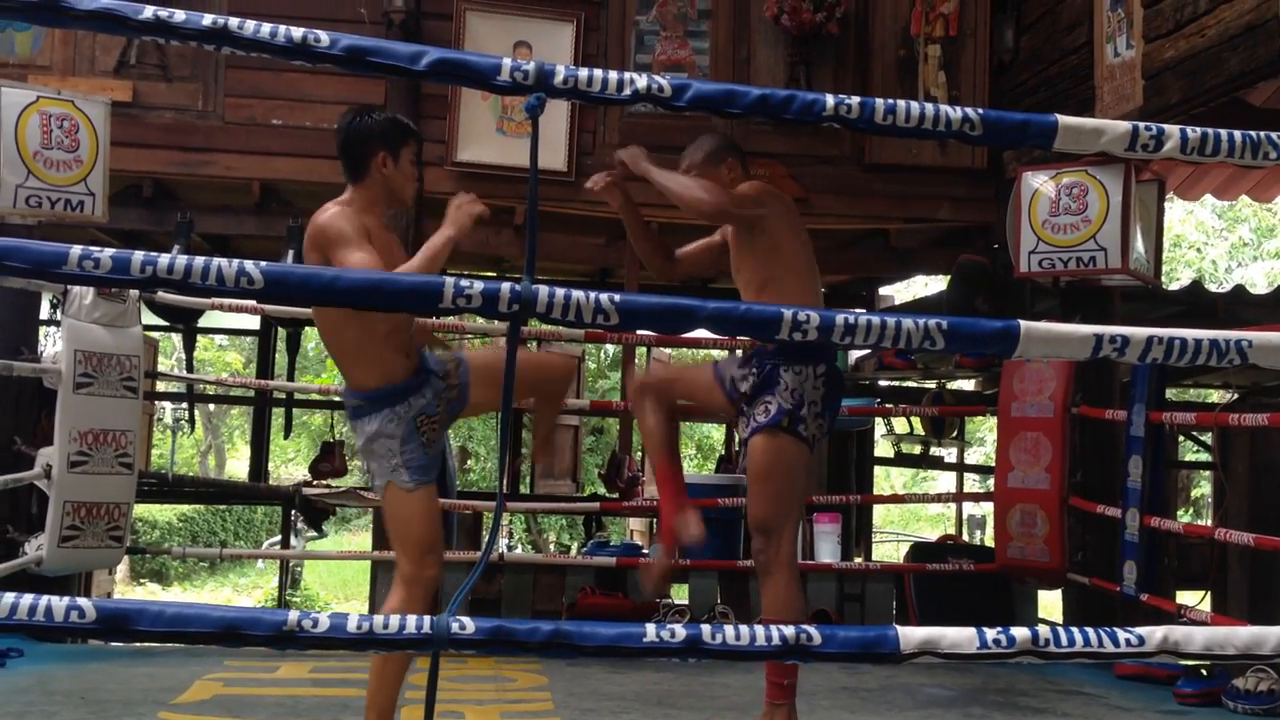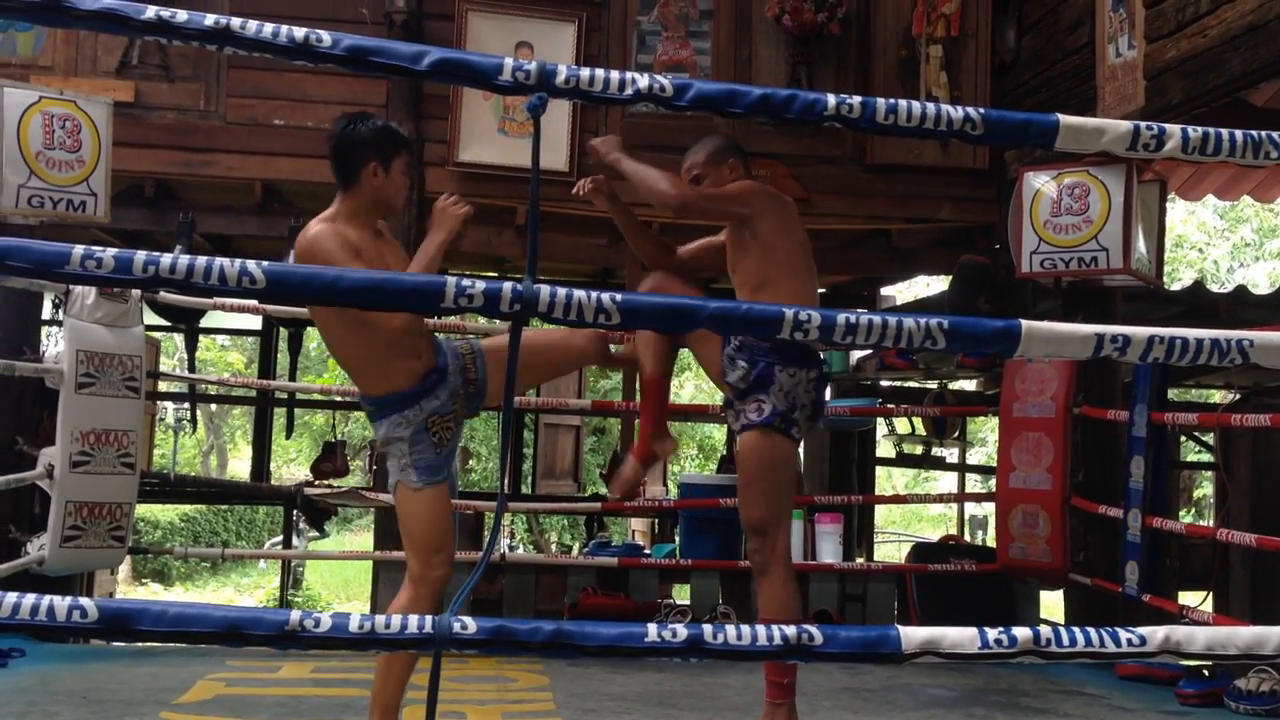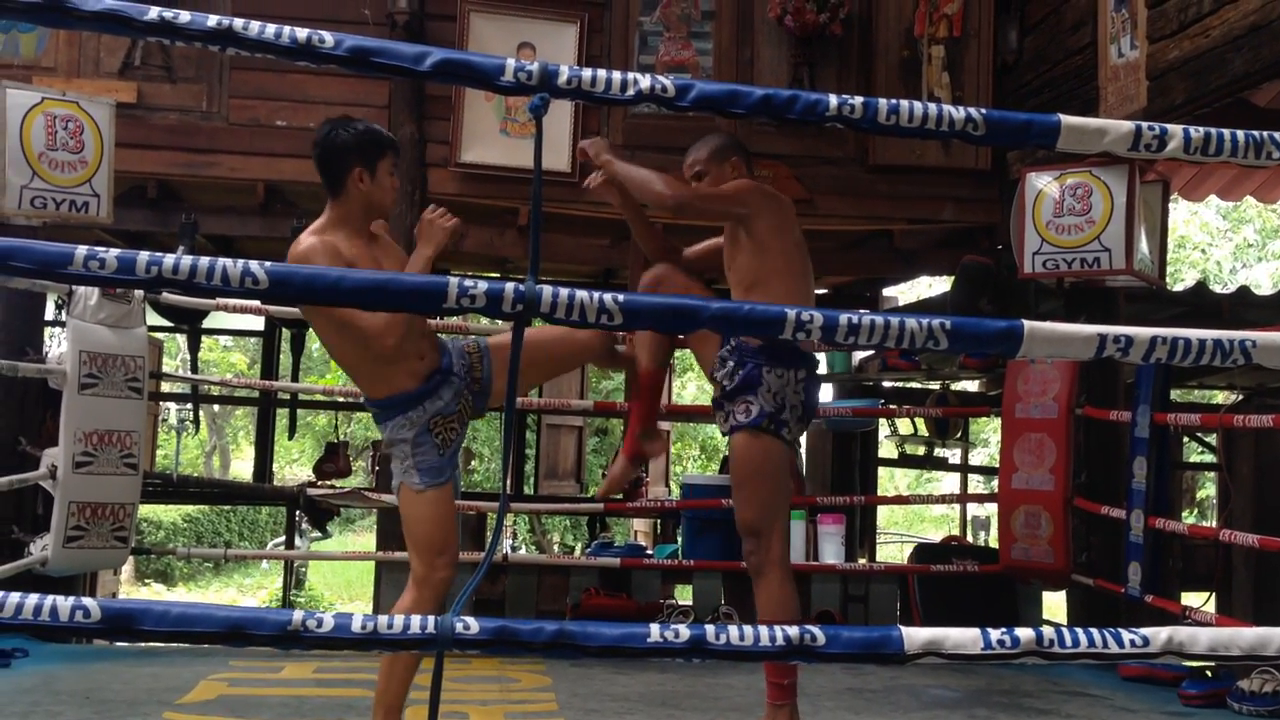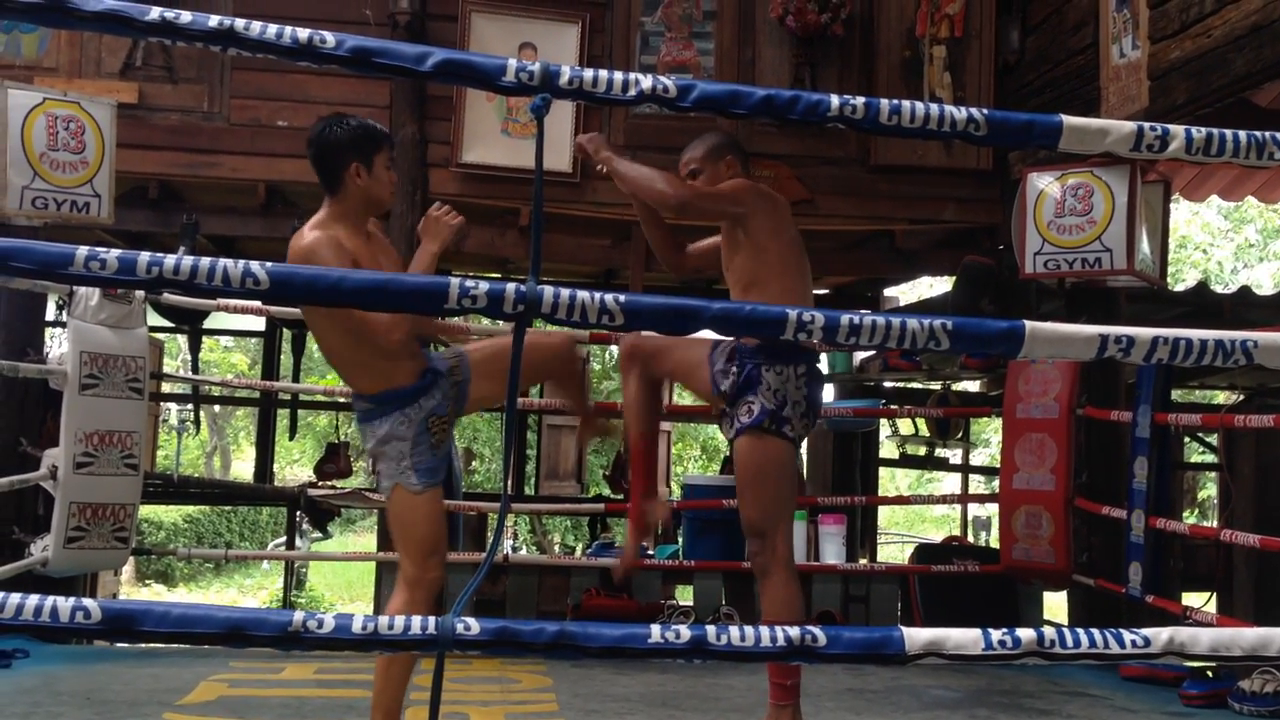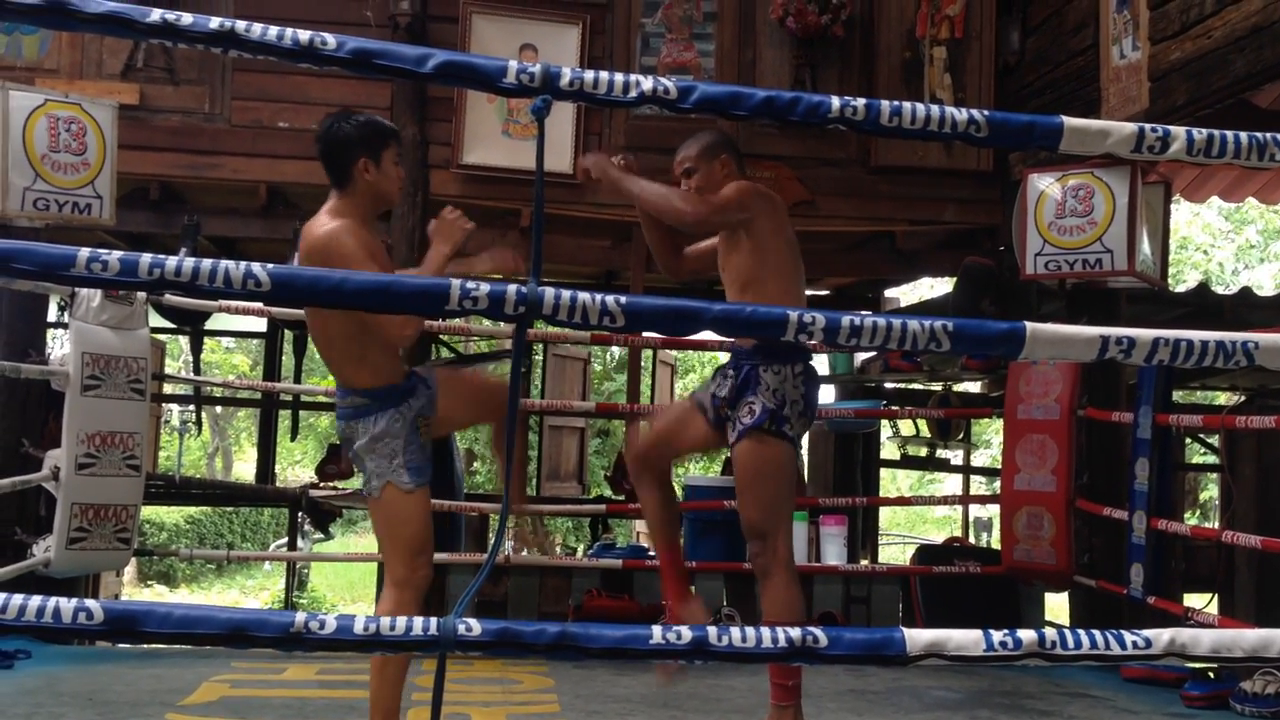
dt=0.1s
person 1, frame 1
left shoulder: (373, 222)
right shoulder: (330, 225)
right wrist: (449, 233)
left hip: (431, 375)
right hip: (389, 412)
left knee: (557, 370)
right knee: (419, 574)
left ankle: (545, 448)
person 1, frame 2
left shoulder: (372, 228)
right shoulder: (319, 241)
right elbow: (395, 316)
right wrist: (438, 239)
left hip: (451, 367)
right hip: (404, 414)
left knee: (587, 340)
right knee: (427, 574)
person 1, frame 3
left shoulder: (375, 232)
right shoulder: (312, 253)
right elbow: (386, 331)
right wrist: (426, 250)
left hip: (457, 368)
right hip: (411, 417)
left knee: (590, 336)
right knee: (431, 575)
person 1, frame 4
left shoulder: (368, 229)
right shoulder: (313, 246)
right elbow: (390, 329)
right wrist: (429, 249)
left hip: (439, 374)
right hip: (397, 415)
left knee: (561, 350)
right knee: (421, 576)
left ankle: (590, 428)
person 1, frame 5
left shoulder: (347, 222)
right shoulder: (331, 237)
right elbow: (402, 323)
left wrist: (467, 265)
right wrist: (444, 255)
left hip: (403, 391)
right hip: (375, 415)
left knee: (498, 394)
right knee: (409, 577)
left ankle: (521, 503)
person 2, frame 1
left shoulder: (764, 200)
right shoulder: (736, 235)
left elbow: (706, 203)
right elbow: (666, 263)
left wrist: (647, 166)
right wrist: (624, 204)
left hip: (793, 375)
right hip: (759, 371)
left knee: (771, 547)
right knee: (647, 388)
right ankle: (675, 517)
person 2, frame 2
left shoulder: (757, 199)
right shoulder: (736, 231)
left elbow: (677, 200)
right elbow: (665, 260)
left wrist: (620, 158)
right wrist: (613, 205)
left hip: (782, 374)
right hip: (751, 364)
left knee: (765, 547)
right knee: (656, 290)
right ankle: (646, 447)
person 2, frame 3
left shoulder: (755, 200)
right shoulder: (741, 231)
left elbow: (673, 199)
right elbow: (671, 258)
left wrist: (610, 158)
right wrist: (623, 197)
left hip: (773, 376)
right hip: (746, 365)
left knee: (763, 550)
right knee: (657, 281)
right ankle: (636, 444)
person 2, frame 4
left shoulder: (752, 200)
right shoulder: (739, 230)
left elbow: (675, 199)
right elbow: (678, 258)
left wrist: (609, 155)
right wrist: (634, 191)
left hip: (774, 375)
right hip: (745, 367)
left knee: (767, 550)
right knee: (638, 349)
right ankle: (641, 505)
person 2, frame 5
left shoulder: (751, 201)
right shoulder: (739, 225)
left elbow: (689, 214)
right elbow: (676, 260)
left wrist: (618, 179)
right wrist: (635, 190)
left hip: (772, 378)
right hip: (742, 376)
left knee: (768, 551)
right knee: (643, 450)
right ankle: (680, 601)
